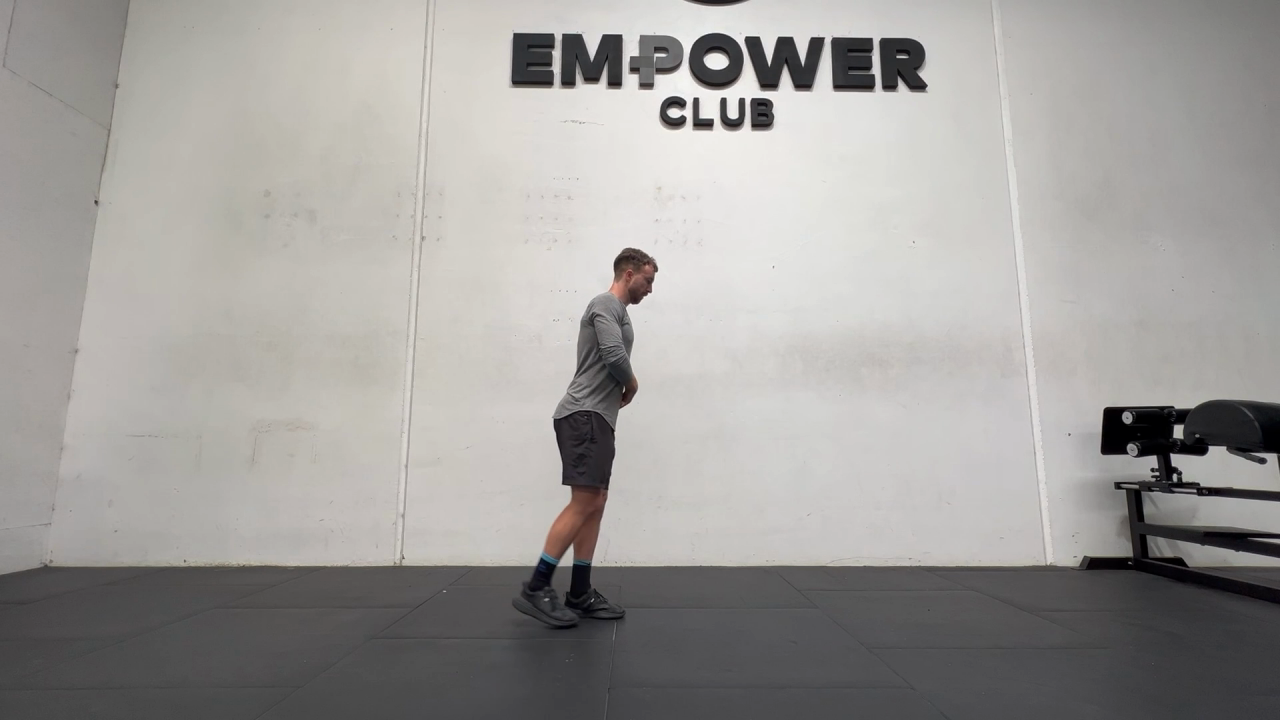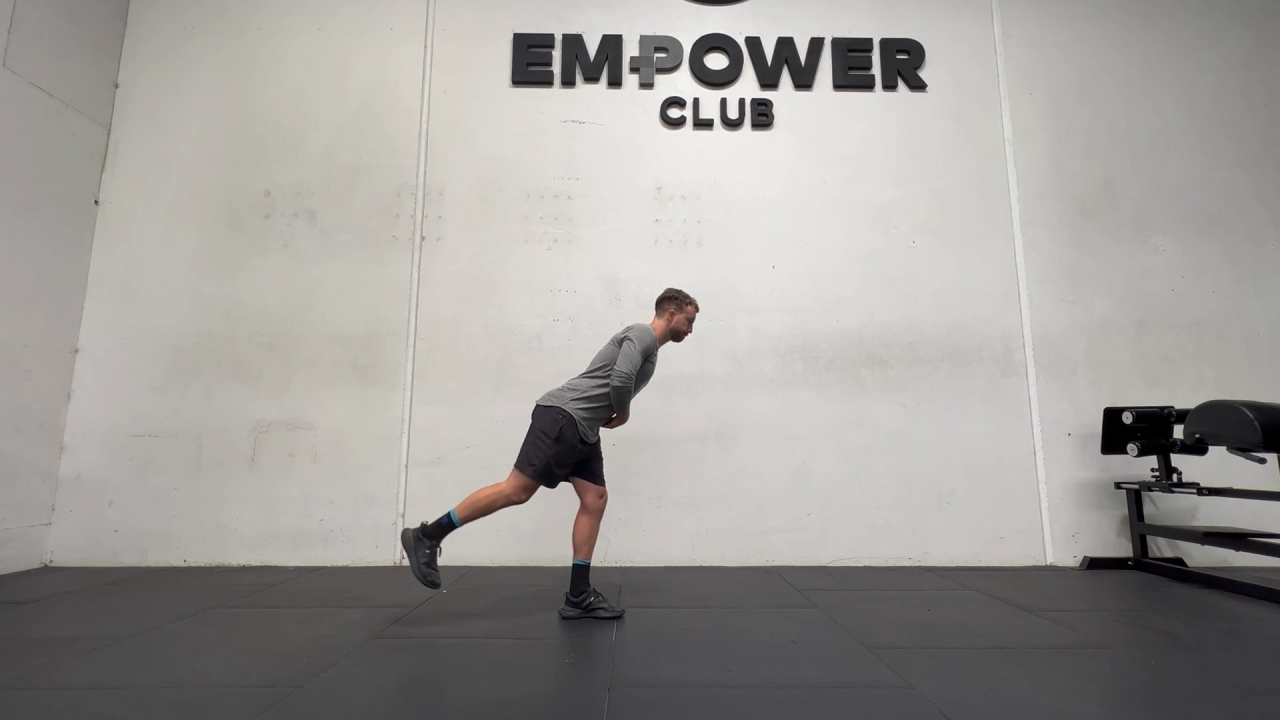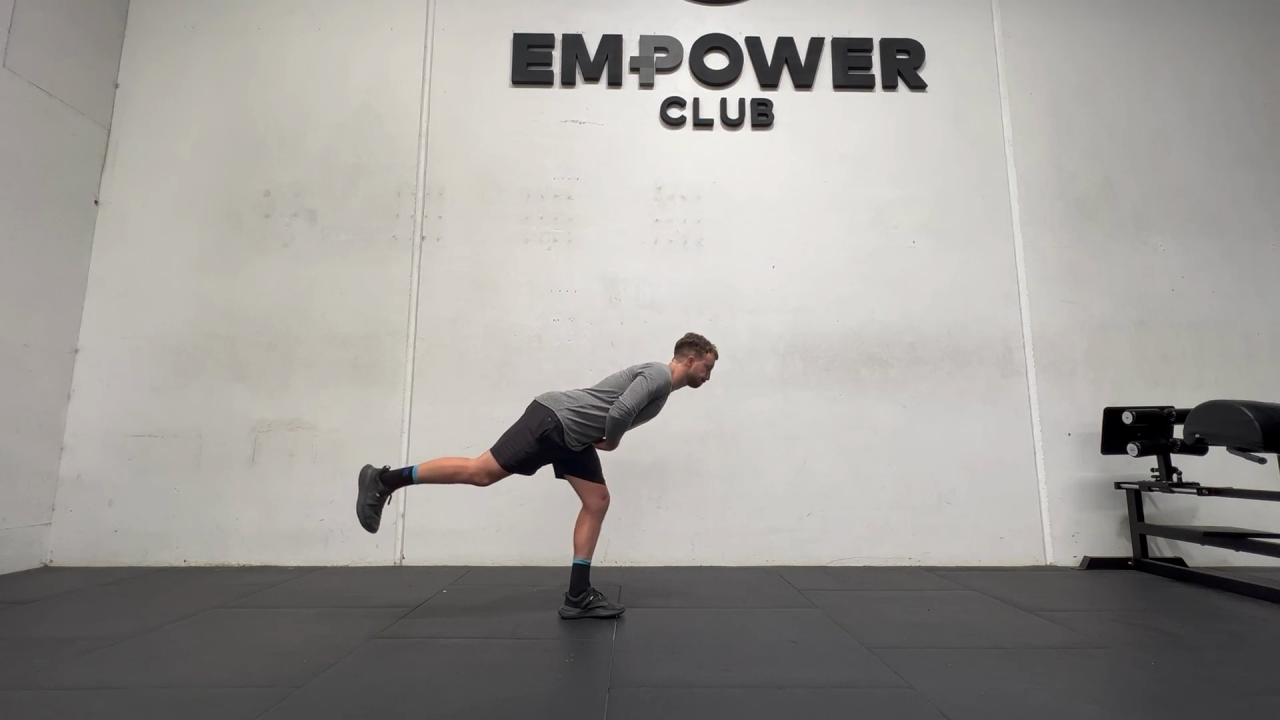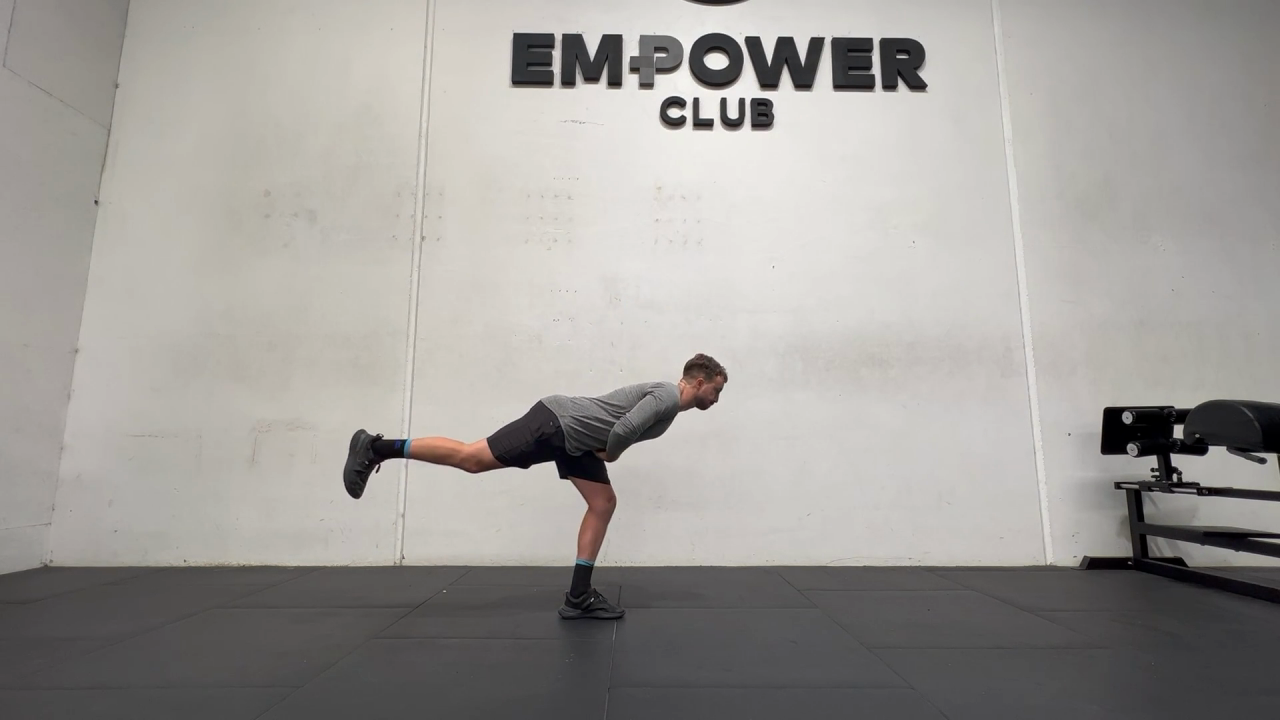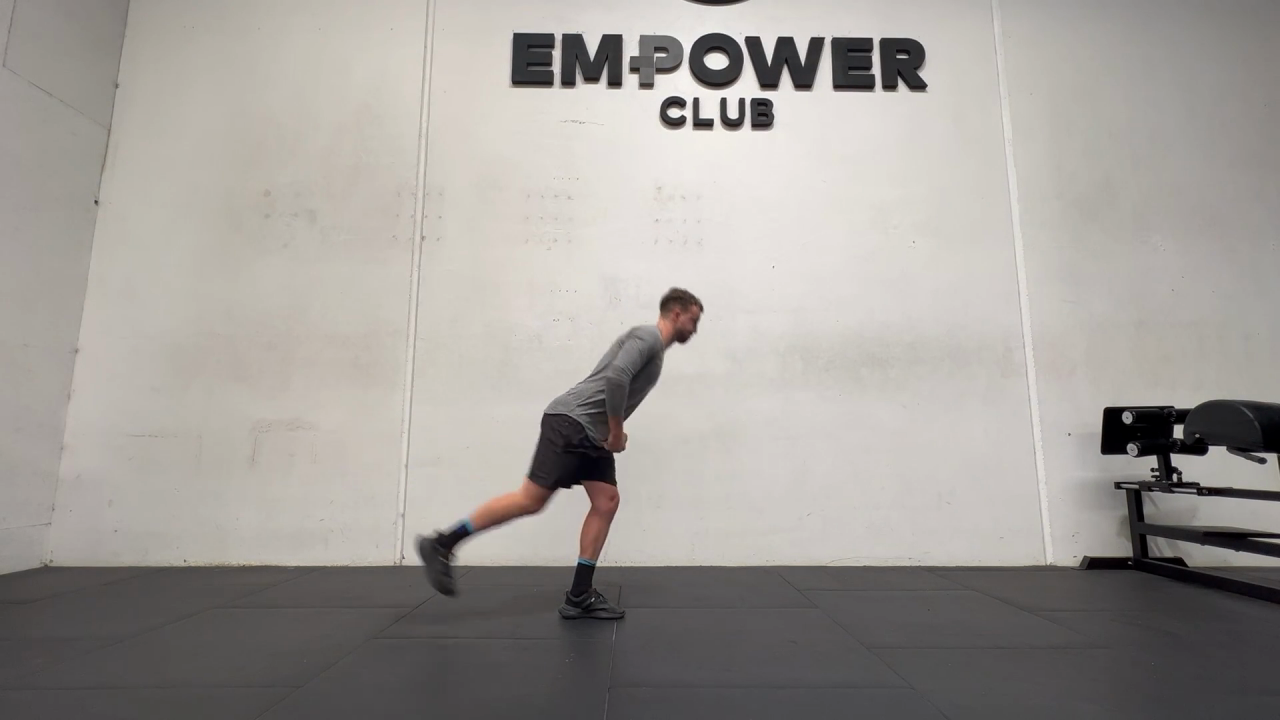
dt=1s
person 1, frame 1
left shoulder: (615, 311)
right shoulder: (606, 305)
right elbow: (615, 357)
left wrist: (623, 388)
right wrist: (631, 384)
left hip: (598, 418)
right hip: (584, 416)
left knee: (594, 503)
right knee: (584, 504)
left ankle: (579, 594)
right ankle: (535, 588)
person 1, frame 2
left shoulder: (648, 346)
right shoulder: (642, 335)
right elbow: (620, 380)
left wrist: (614, 415)
right wrist: (623, 413)
left hip: (583, 429)
right hip: (562, 416)
left knee: (595, 500)
right knee: (516, 491)
left ankle: (579, 596)
right ankle: (427, 536)
person 1, frame 3
left shoulder: (658, 383)
right shoulder: (658, 376)
right elbow: (620, 412)
left wrist: (605, 440)
right wrist: (612, 442)
left hip: (572, 436)
right hip: (553, 421)
left knee: (597, 502)
right knee: (481, 472)
left ankle: (578, 595)
right ankle: (386, 480)
person 1, frame 4
left shoulder: (664, 398)
right shoulder: (667, 397)
right elbow: (624, 428)
left wrist: (604, 452)
right wrist: (611, 455)
left hip: (574, 439)
right hip: (556, 424)
left knee: (603, 504)
right knee: (471, 457)
left ankle: (579, 596)
right ankle: (377, 449)
person 1, frame 5
left shoulder: (654, 347)
right shoulder: (648, 338)
right elbow: (614, 377)
left wrist: (614, 429)
right wrist: (615, 429)
left hip: (591, 430)
right hip: (573, 421)
left knee: (607, 501)
right knee: (532, 499)
left ankle: (581, 594)
right ankle: (442, 544)
